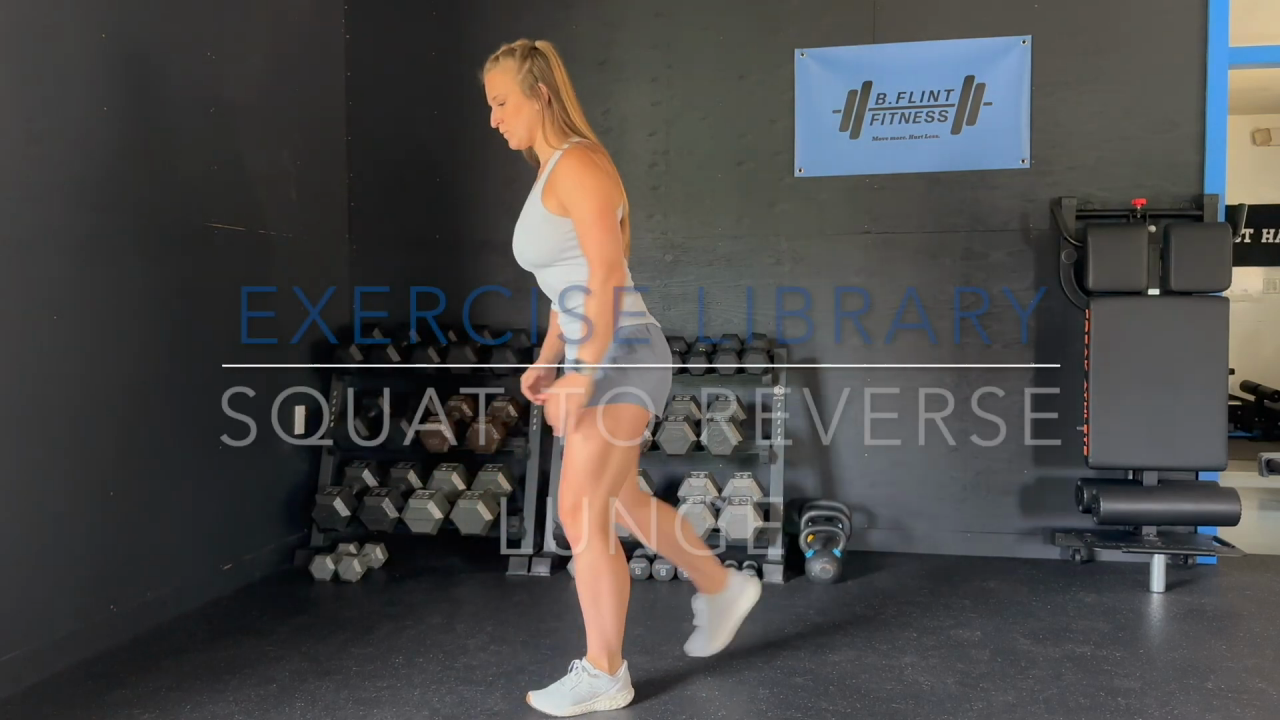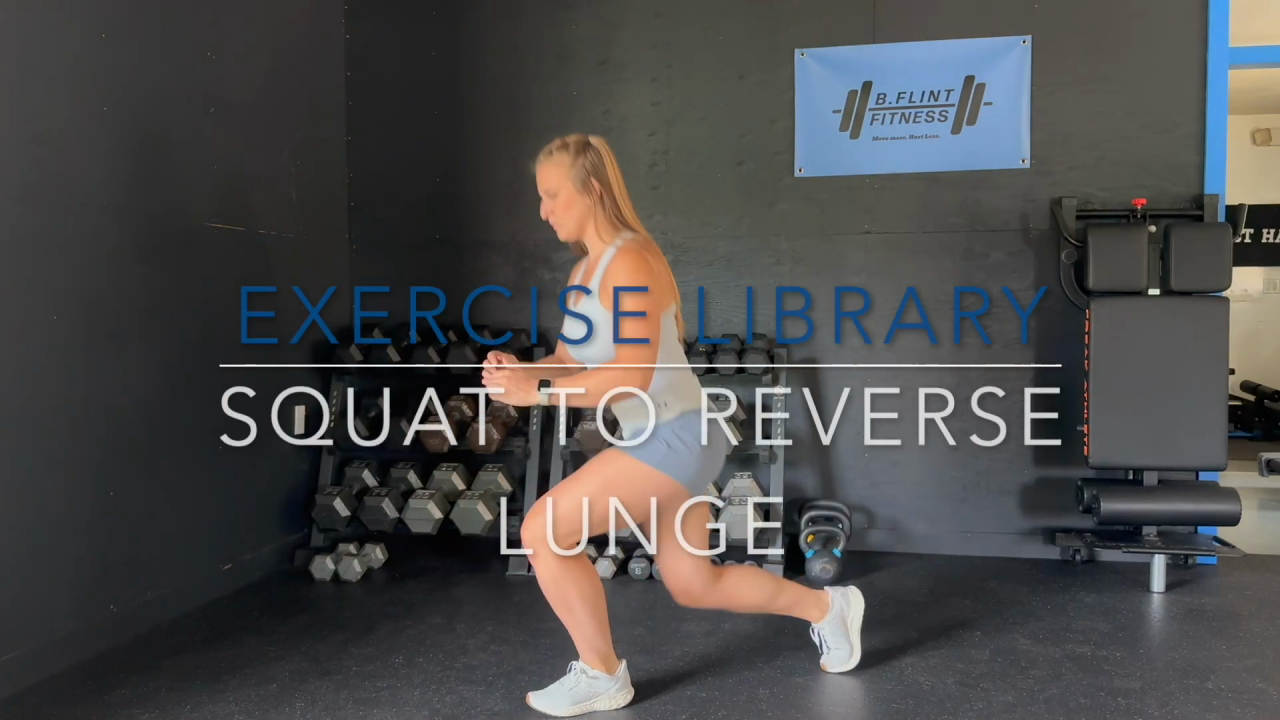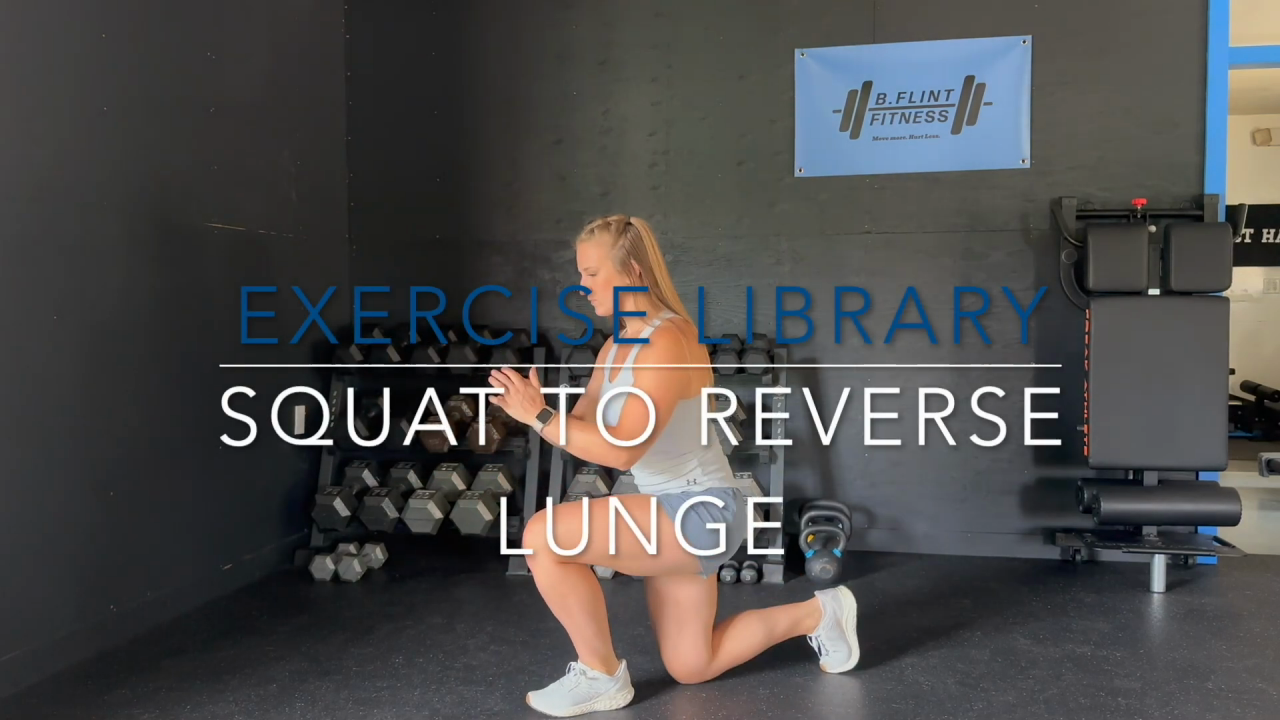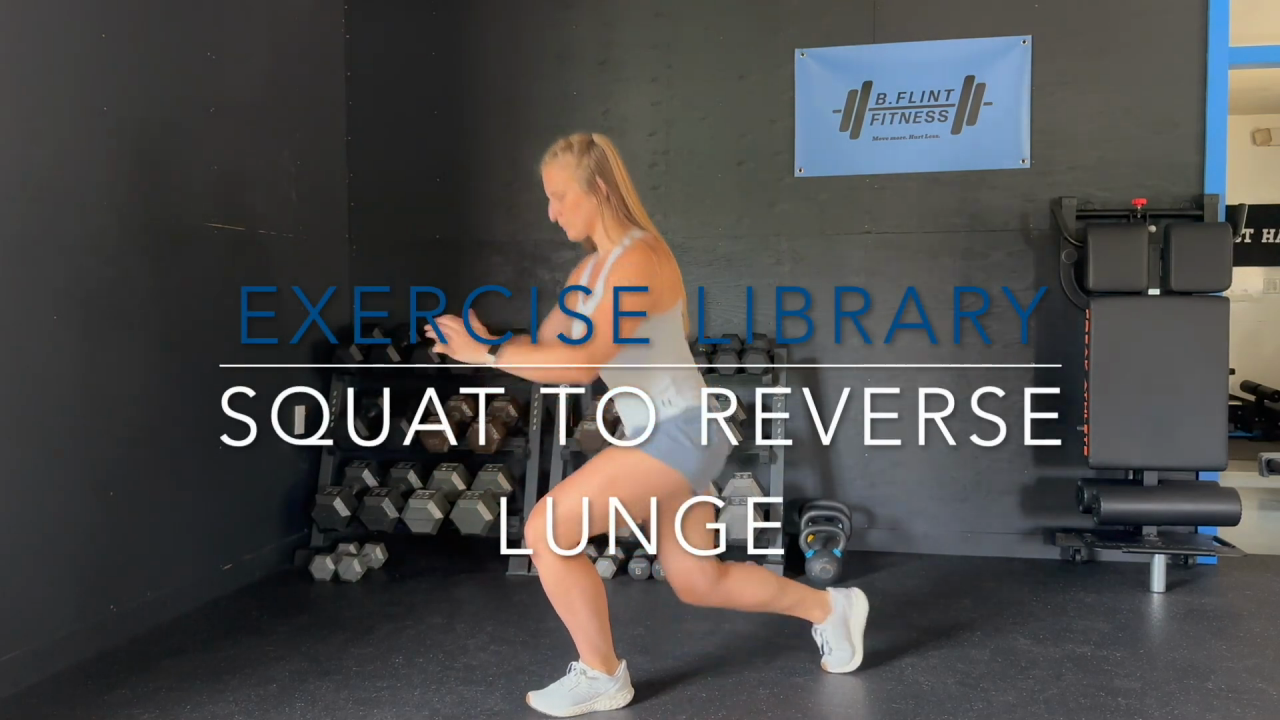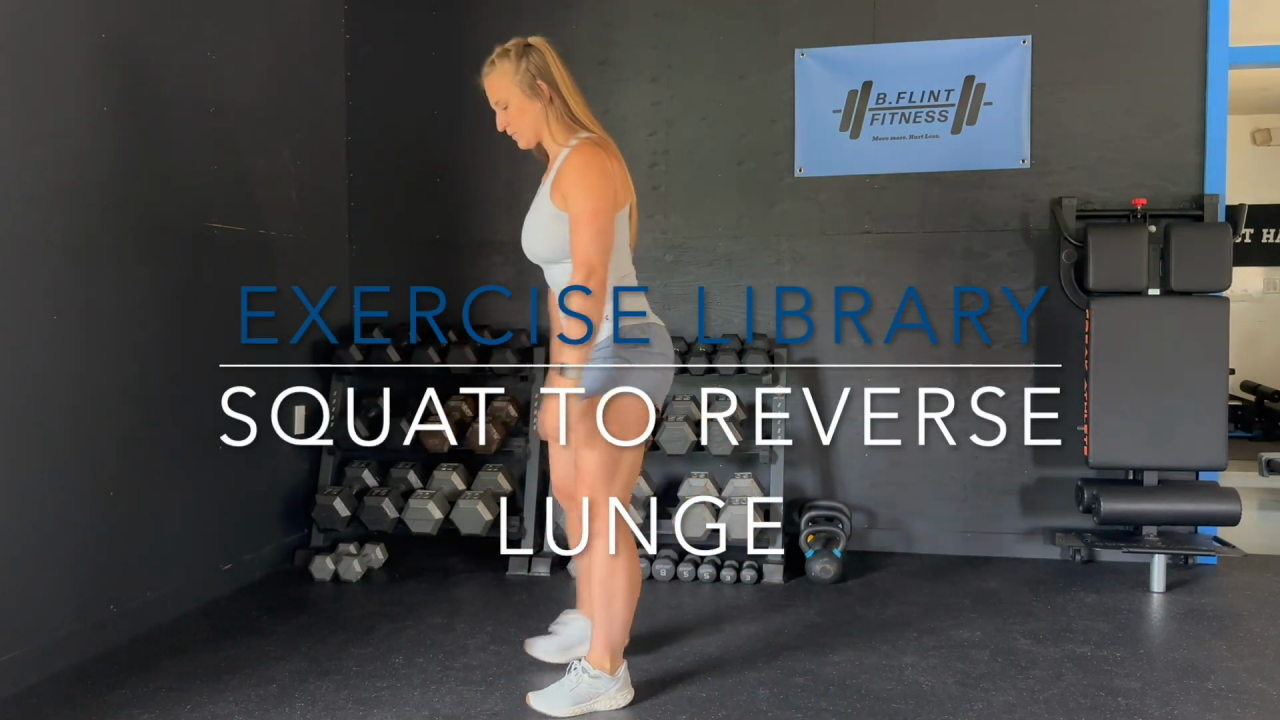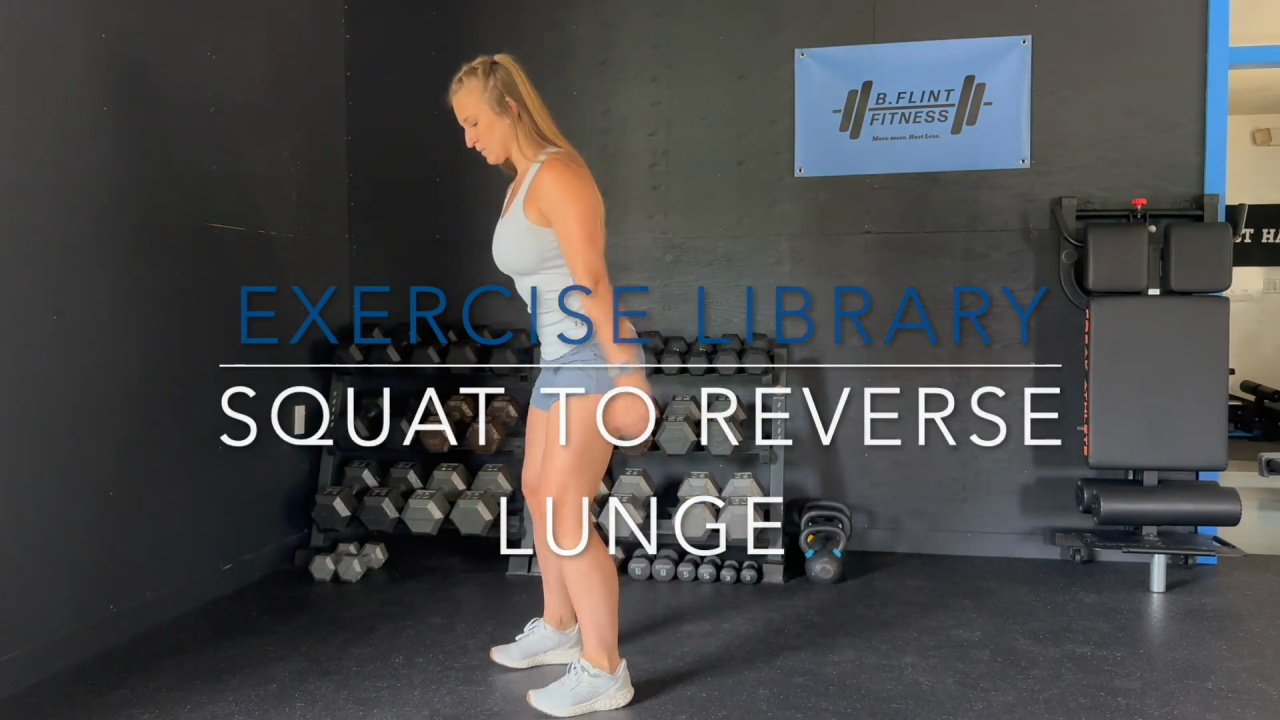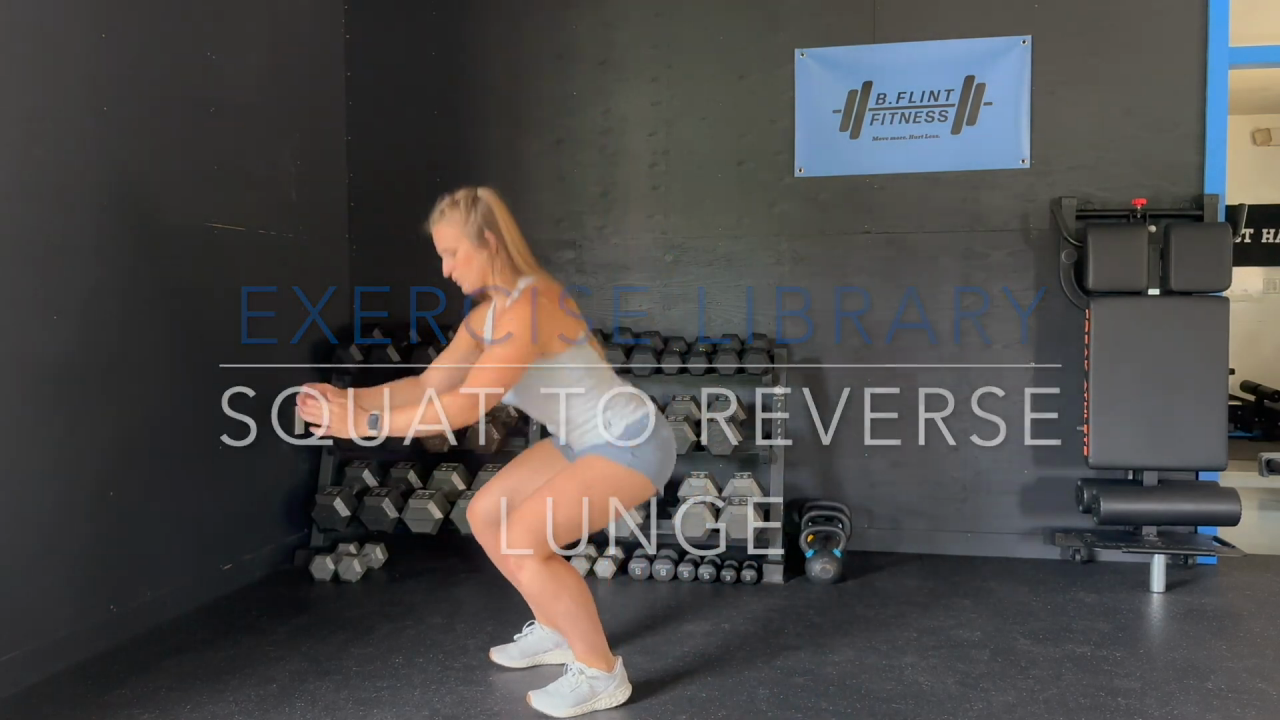
dt=0.4s
person 1, frame 1
left shoulder: (577, 164)
right shoulder: (548, 175)
left elbow: (607, 276)
left wrist: (582, 373)
right wrist: (548, 358)
left hip: (620, 359)
right hip: (604, 362)
left knee: (579, 516)
right knee: (611, 502)
right ankle: (720, 587)
person 1, frame 2
left shoulder: (631, 261)
right shoulder: (588, 271)
left elbow: (632, 375)
right elbow: (568, 364)
left wrist: (536, 391)
right wrist: (523, 374)
left hip: (675, 439)
right hip: (660, 440)
left knee: (542, 532)
right knee: (693, 584)
right ankle: (828, 608)
person 1, frame 3
left shoulder: (668, 344)
right shoulder: (617, 346)
left elbow: (624, 449)
right elbow: (584, 428)
left wrist: (539, 417)
right wrist: (536, 406)
left hip: (699, 513)
right hip: (678, 510)
left knee: (544, 534)
right knee: (691, 667)
left ankle: (600, 675)
right ankle: (820, 614)
person 1, frame 4
left shoulder: (639, 261)
right shoulder: (594, 267)
left elbow: (581, 365)
right elbow: (549, 344)
left wrist: (485, 354)
right wrist: (485, 344)
left hip: (675, 436)
right hip: (662, 433)
left knee: (548, 528)
right knee: (695, 584)
right ankle: (829, 608)
person 1, frame 5
left shoulder: (587, 159)
right shoulder: (557, 169)
left elbow: (595, 279)
left wrist: (564, 380)
right wrist: (562, 372)
left hip: (619, 357)
right hip: (592, 356)
left knee: (597, 513)
right knee: (571, 495)
right ankle: (591, 619)
person 1, frame 6
left shoulder: (557, 174)
right shoulder: (521, 184)
left elbow: (594, 286)
left wrist: (624, 378)
left hip: (596, 363)
right hip: (564, 361)
left knee: (562, 512)
right knee: (541, 497)
right ankle: (559, 629)
person 1, frame 7
left shoulder: (530, 309)
right shoulder: (487, 316)
left elbow: (464, 408)
right elbow: (425, 387)
left wrist: (363, 422)
right wrist: (348, 400)
left hip: (633, 446)
right hip: (591, 442)
left knee: (521, 543)
right knee: (485, 515)
left ankle: (601, 673)
right ankle: (558, 631)
